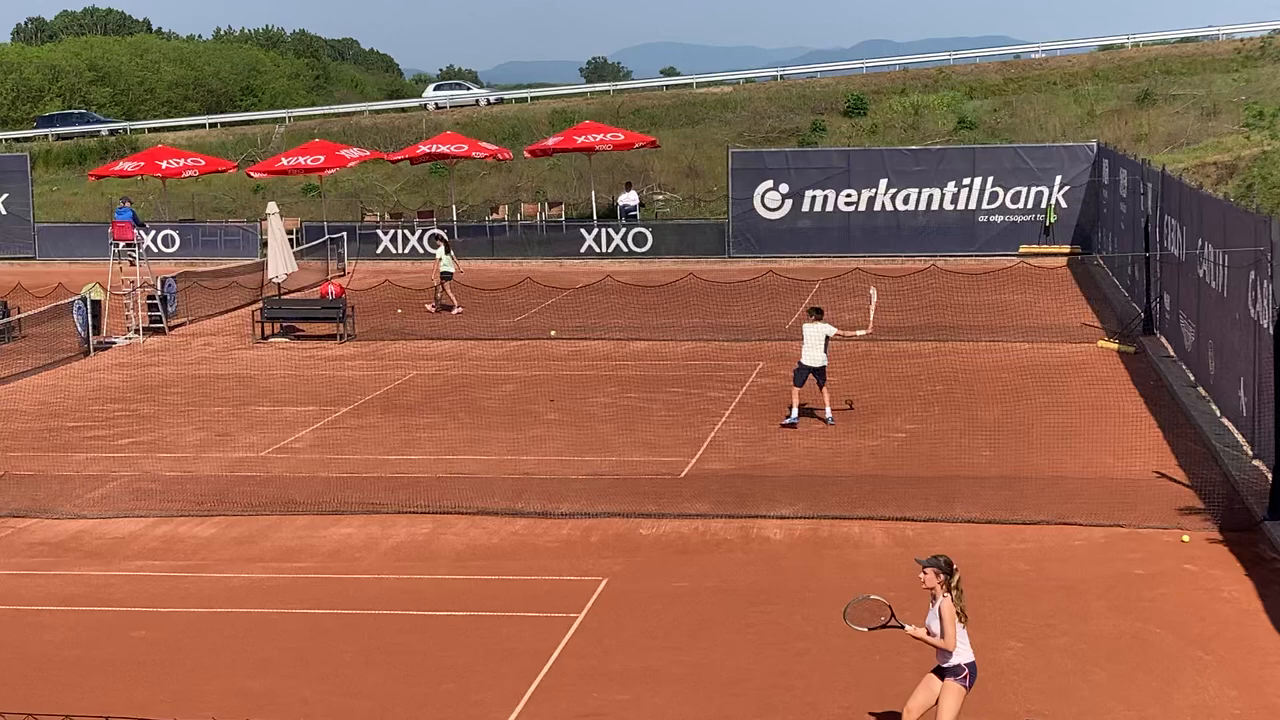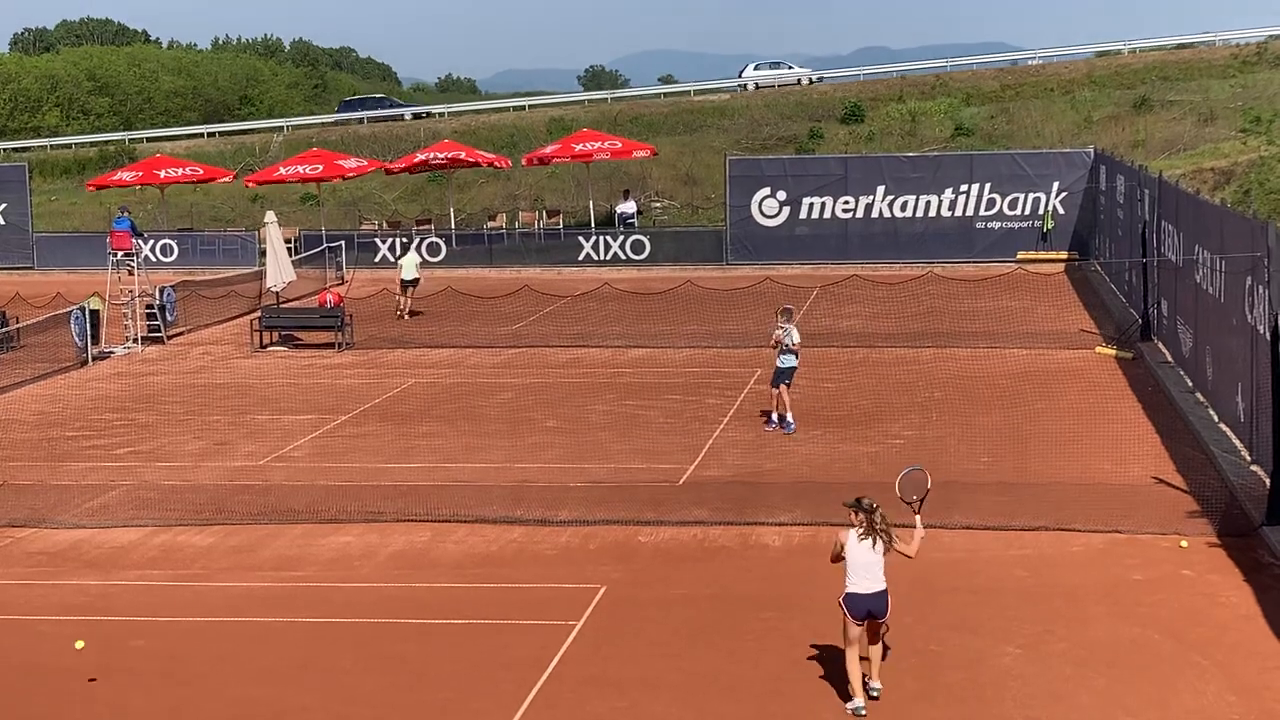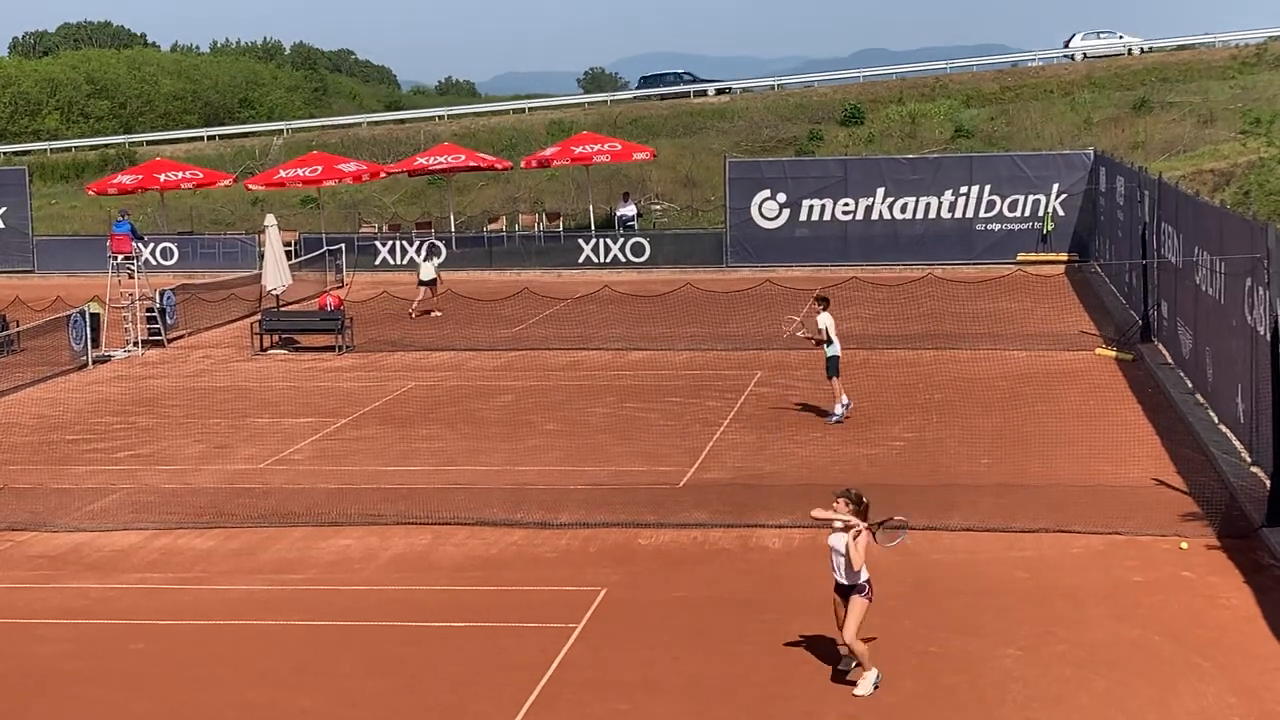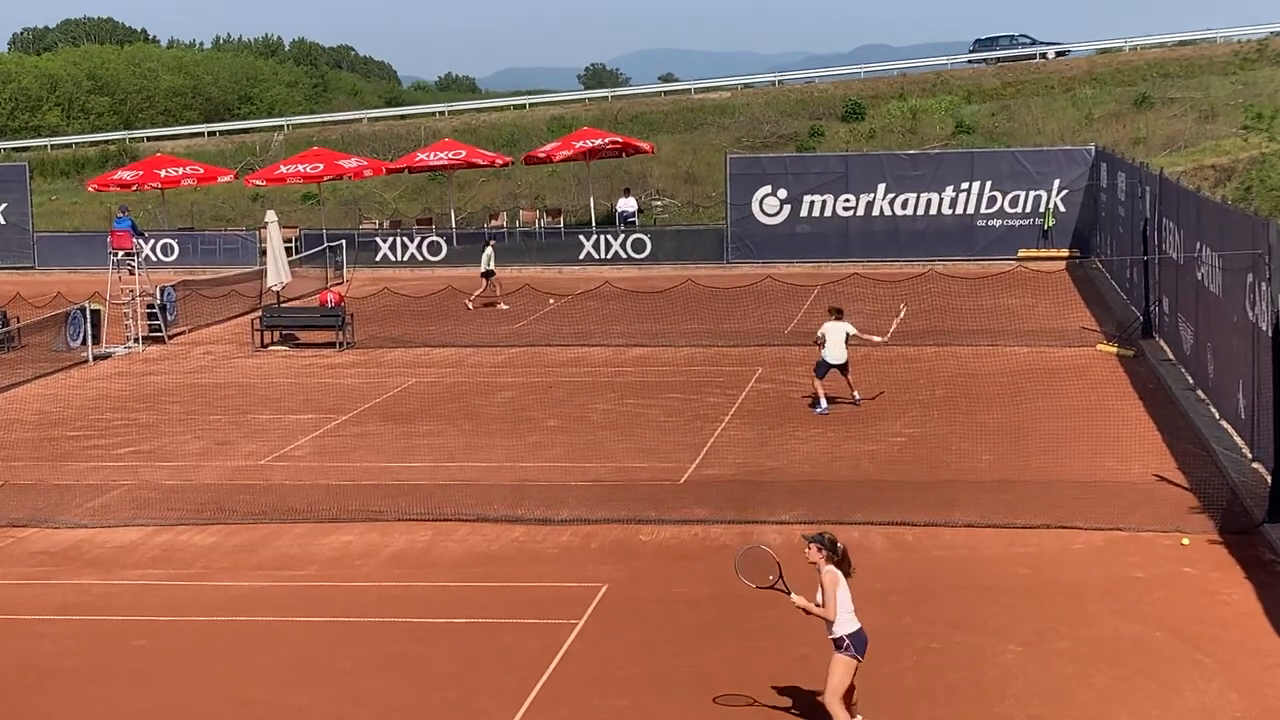
dt=1s
person 1, frame 1
left shoulder: (946, 604)
right shoulder: (935, 599)
left elbow: (949, 645)
left wrist: (919, 636)
right wrist: (921, 632)
left hip: (961, 671)
right hip: (943, 668)
person 1, frame 2
left shoulder: (844, 536)
right shoulder: (883, 535)
left elbow: (833, 559)
right elbow: (912, 552)
right wrist: (918, 533)
left hip: (854, 600)
right hip: (880, 598)
left knee: (852, 651)
right knee: (875, 640)
left ankle: (858, 701)
right ankle: (875, 683)
person 1, frame 3
left shoulder: (861, 531)
right shoulder: (837, 519)
left elbow: (857, 566)
right elbow: (814, 513)
left wrist: (852, 538)
right wrist: (841, 518)
left hip: (860, 587)
right hip: (841, 584)
left knee: (849, 638)
right knee: (843, 631)
left ankle: (871, 673)
right ankle: (857, 652)
person 1, frame 4
left shoulder: (828, 575)
right shoulder: (831, 573)
left elbow: (830, 615)
left wrist: (805, 605)
right wrist: (811, 606)
left hip: (849, 641)
right hip: (851, 638)
left knee: (830, 699)
right knee: (844, 685)
